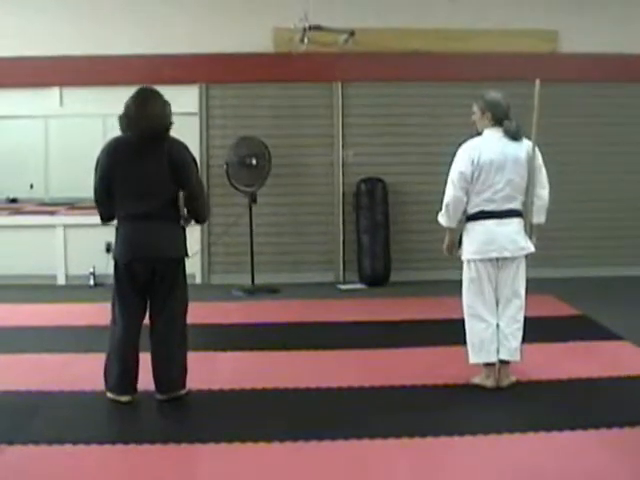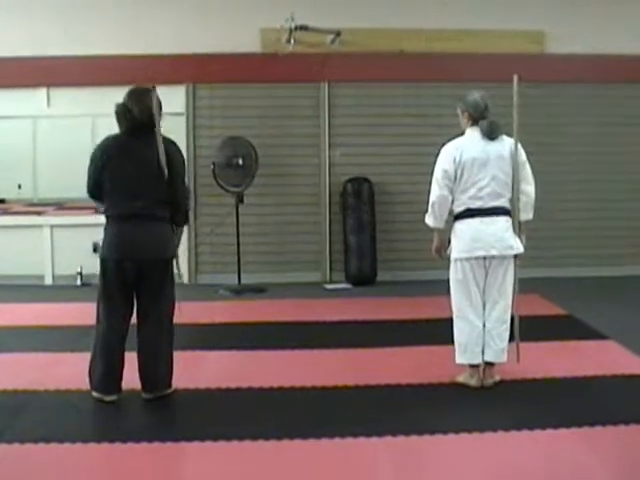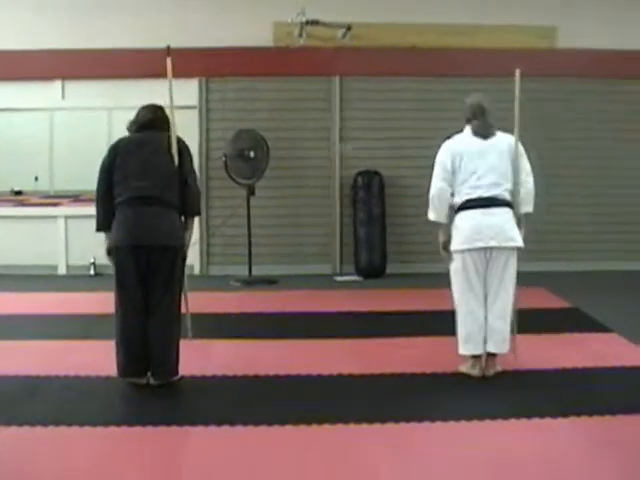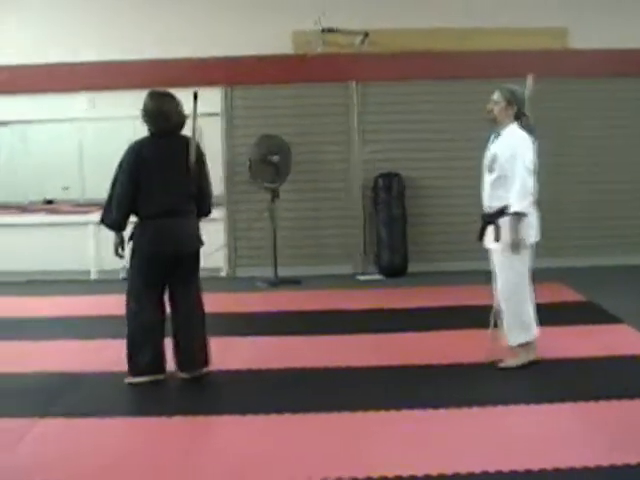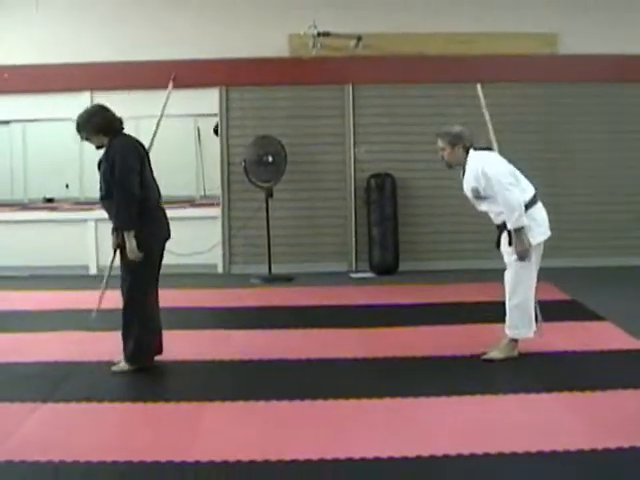
dt=1s
person 1, frame 1
left shoulder: (113, 150)
right shoulder: (176, 150)
left elbow: (102, 198)
right elbow: (196, 199)
right wrist: (195, 216)
left hip: (129, 241)
right hip: (167, 241)
left knee: (125, 317)
right knee: (169, 317)
left ankle: (120, 386)
right ankle: (170, 385)
person 1, frame 2
left shoulder: (106, 148)
right shoulder: (167, 148)
left elbow: (94, 192)
right elbow: (180, 198)
right wrist: (174, 228)
left hip: (117, 238)
right hip: (156, 239)
left knee: (112, 316)
right knee: (156, 316)
left ankle: (105, 385)
right ankle: (156, 384)
person 1, frame 3
left shoulder: (119, 146)
right shoulder: (176, 145)
left elbow: (103, 193)
right elbow: (190, 189)
left wrist: (108, 234)
right wrist: (188, 229)
left hip: (127, 227)
right hip: (166, 227)
left knee: (129, 303)
right knee: (165, 302)
left ankle: (134, 370)
right ankle: (163, 371)
person 1, frame 4
left shoulder: (138, 151)
right shoulder: (191, 148)
left elbow: (122, 195)
right elbow: (203, 193)
left wrist: (117, 232)
left hip: (151, 235)
right hip: (185, 233)
left knee: (143, 302)
right knee: (187, 300)
left ankle: (147, 366)
right ankle: (192, 363)
person 1, frame 5
left shoulder: (120, 150)
right shoulder: (122, 146)
left elbow: (127, 196)
left wrist: (129, 237)
right wrist: (123, 232)
left hip: (143, 230)
right hip: (148, 226)
left knee: (137, 292)
right knee: (141, 291)
left ankle: (138, 355)
right ankle: (148, 349)
person 2, frame 1
left shoulder: (471, 149)
right shoulder: (527, 148)
left elbow: (455, 195)
right elbow: (540, 193)
left wrist: (450, 232)
right wrist: (531, 228)
left hip: (480, 233)
right hip: (513, 231)
left knee: (480, 304)
right knee: (511, 301)
left ankle: (488, 370)
right ankle: (505, 369)
person 2, frame 2
left shoulder: (454, 148)
right shoulder: (511, 146)
left elbow: (440, 196)
right elbow: (526, 191)
left wrist: (438, 234)
right wrist: (520, 228)
left hip: (468, 232)
right hip: (501, 230)
left knee: (467, 304)
right knee: (499, 302)
left ankle: (473, 370)
right ankle: (490, 369)
person 2, frame 3
left shoulder: (452, 146)
right shoulder: (509, 142)
left elbow: (439, 191)
right elbow: (526, 184)
left wrist: (443, 230)
right wrist: (520, 221)
left hip: (469, 223)
right hip: (502, 221)
left knee: (469, 294)
right knee: (500, 293)
left ankle: (474, 359)
right ankle: (492, 358)
person 2, frame 4
left shoulder: (517, 140)
right shoulder: (500, 138)
left elbow: (522, 187)
left wrist: (515, 228)
left hip: (511, 223)
right hip: (502, 221)
left knee: (511, 286)
right knee: (517, 284)
left ankle: (524, 347)
right ankle: (526, 342)
person 2, frame 5
left shoulder: (483, 165)
right shoulder: (470, 168)
left elbow: (512, 200)
left wrist: (520, 239)
right wrist: (513, 237)
left hip: (526, 224)
right hip: (516, 224)
left knee: (519, 284)
right knee: (516, 283)
left ankle: (512, 342)
right ankle: (514, 338)
